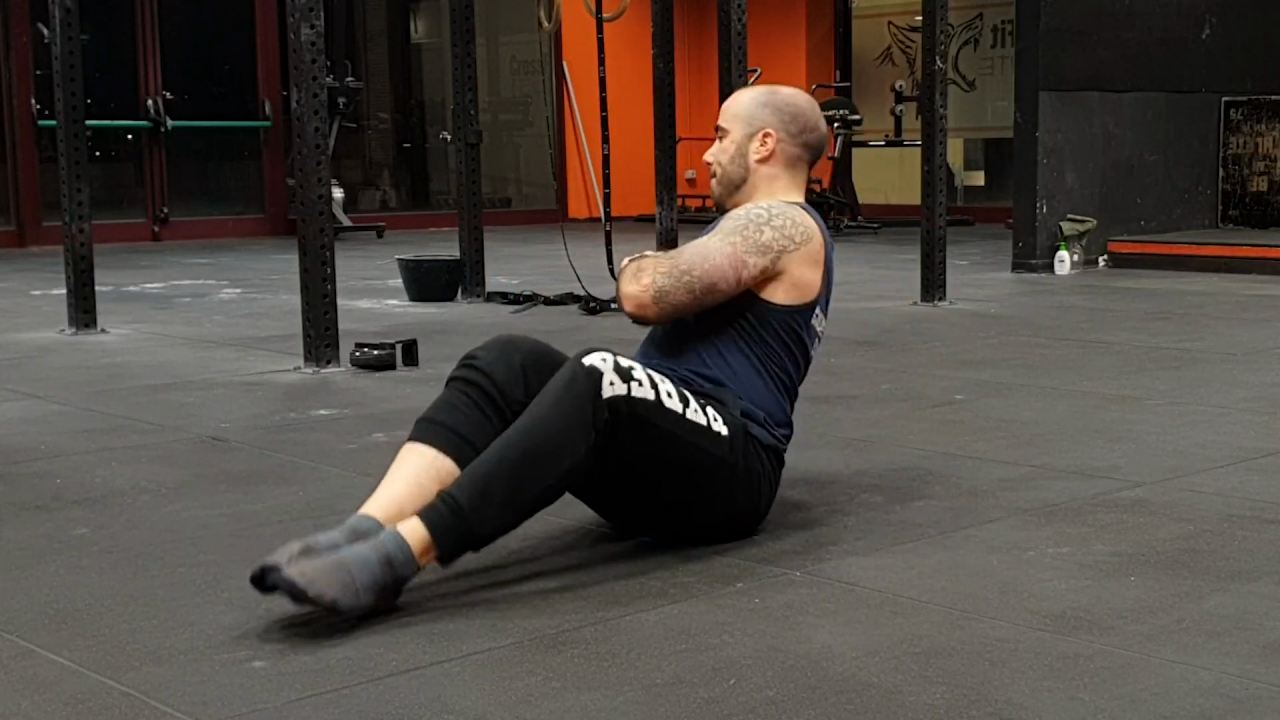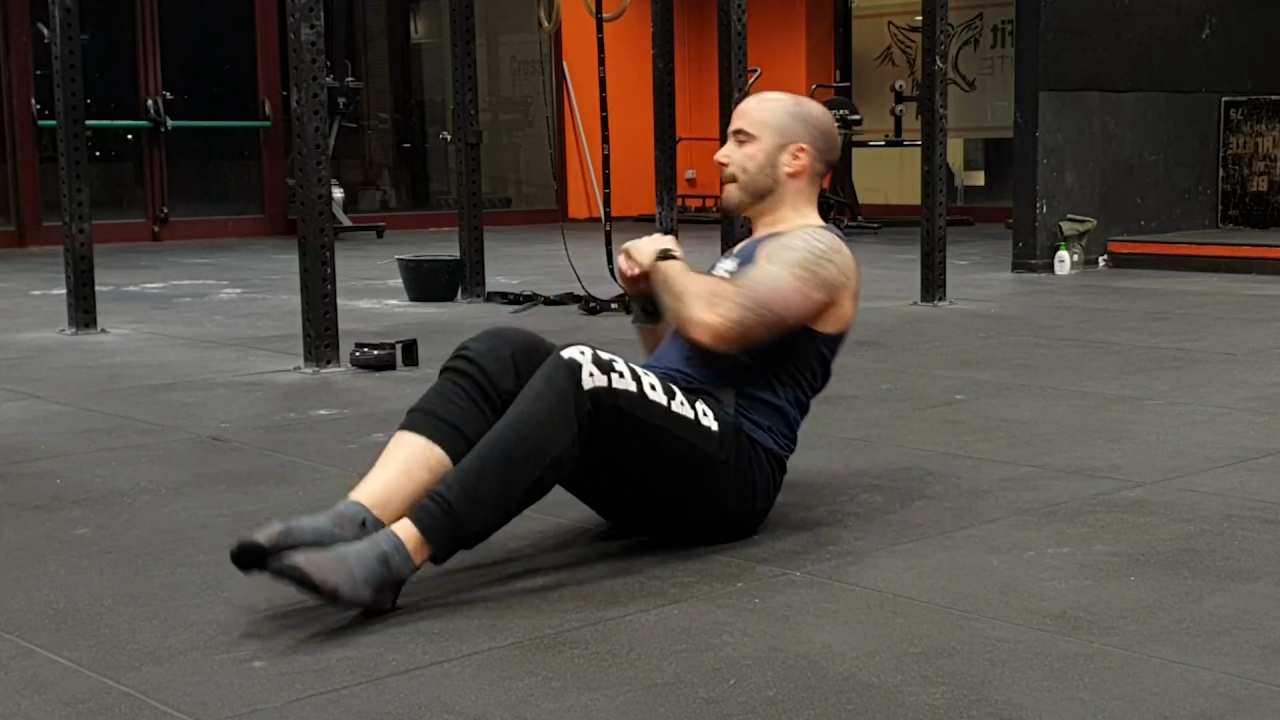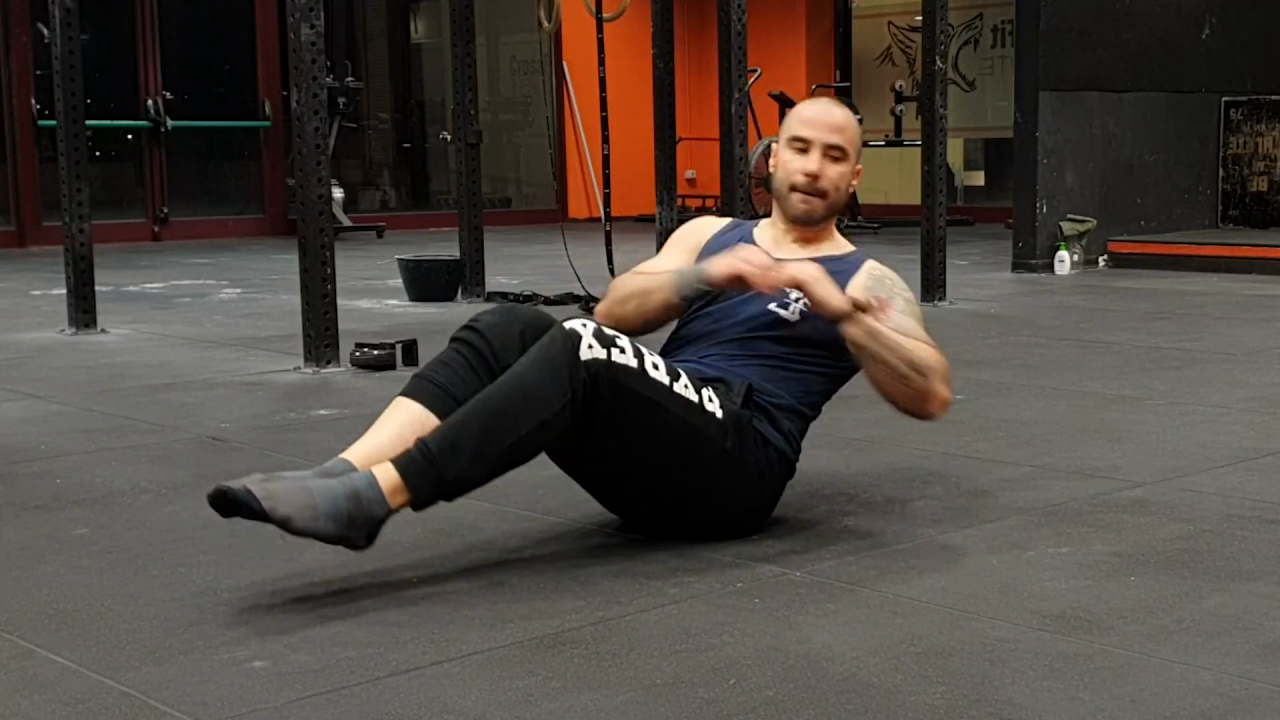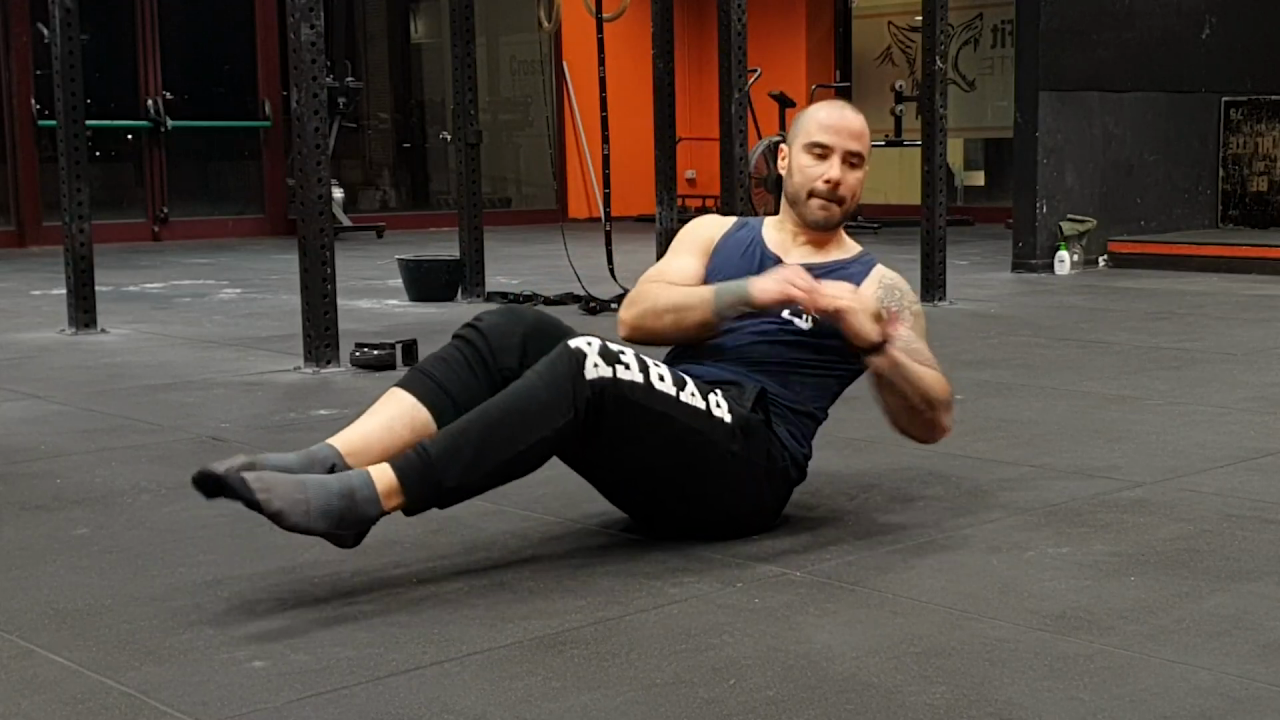
dt=0.3s
person 1, frame 1
left shoulder: (778, 225)
right shoulder: (757, 235)
left elbow: (643, 297)
left wrist: (641, 265)
right wrist: (657, 273)
left hip: (726, 468)
right hip: (648, 453)
left knee: (600, 377)
right knee: (510, 363)
left ankle: (400, 551)
right ankle: (366, 532)
person 1, frame 2
left shoulder: (814, 254)
right shoulder: (755, 249)
left elbow: (713, 323)
left wrist: (666, 261)
right wrist: (647, 287)
left hip: (728, 471)
right hip: (645, 452)
left knee: (582, 372)
right knee: (503, 353)
left ankle: (394, 555)
right ankle: (355, 521)
person 1, frame 3
left shoulder: (869, 283)
right shoulder: (712, 235)
left elbow: (929, 394)
right elbow: (614, 312)
left wrist: (846, 309)
right wrist: (713, 276)
left hip: (733, 465)
right hip: (651, 448)
left knee: (580, 351)
right knee: (510, 332)
left ankle: (369, 499)
right ankle: (343, 475)
person 1, frame 4
left shoulder: (878, 287)
right shoulder: (717, 235)
left elbow: (931, 420)
right elbow: (637, 320)
left wrist: (872, 337)
right wrist: (752, 294)
left hip: (743, 465)
right hip: (659, 444)
left knee: (589, 367)
right knee: (515, 332)
left ankle: (363, 497)
right ankle: (328, 464)
